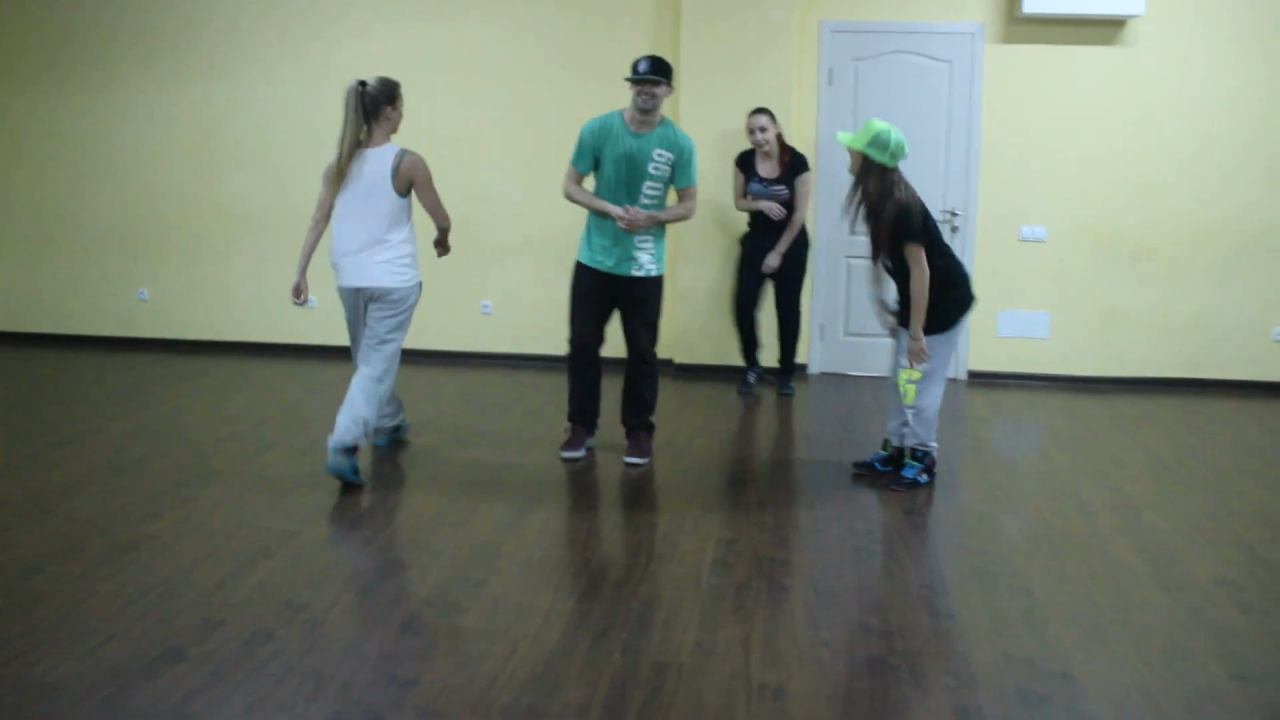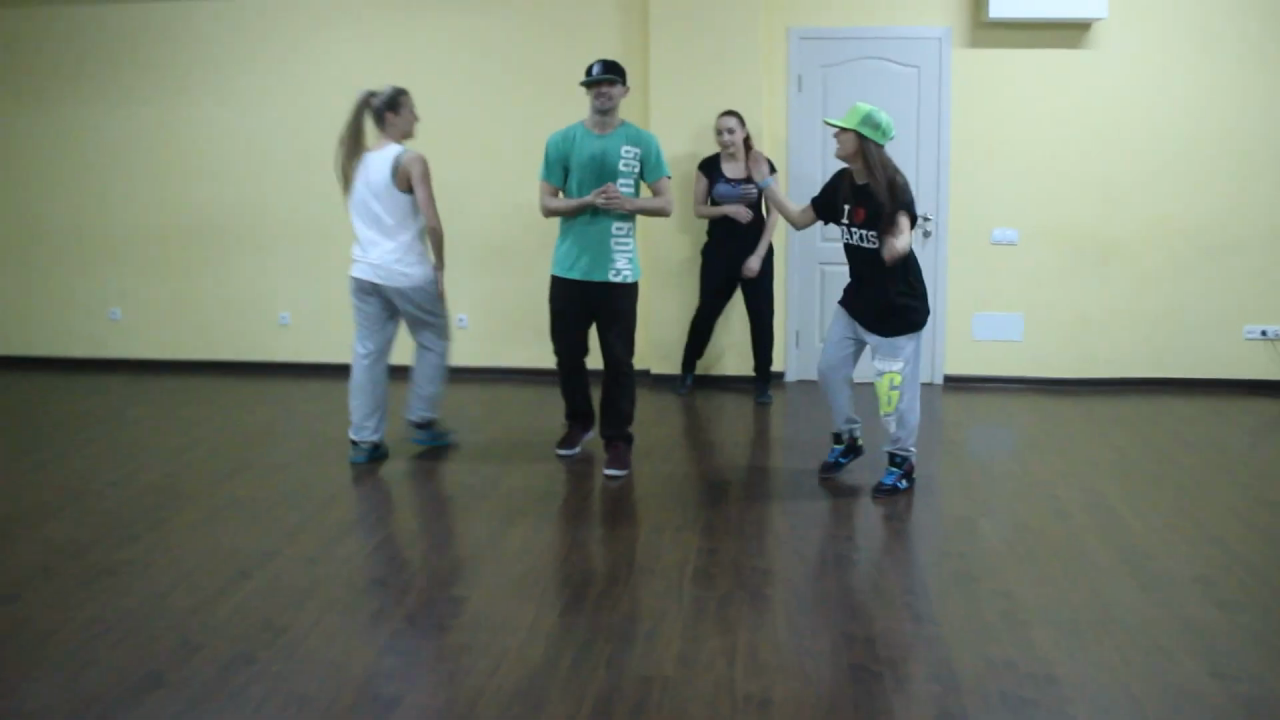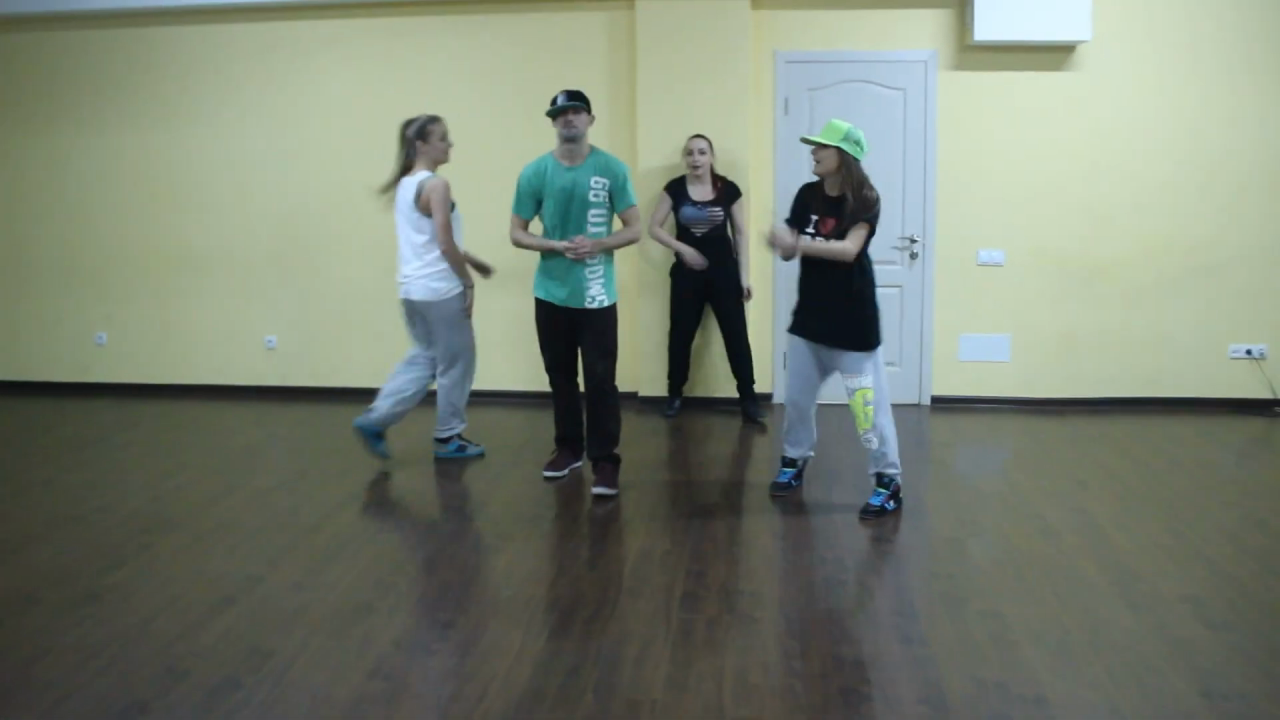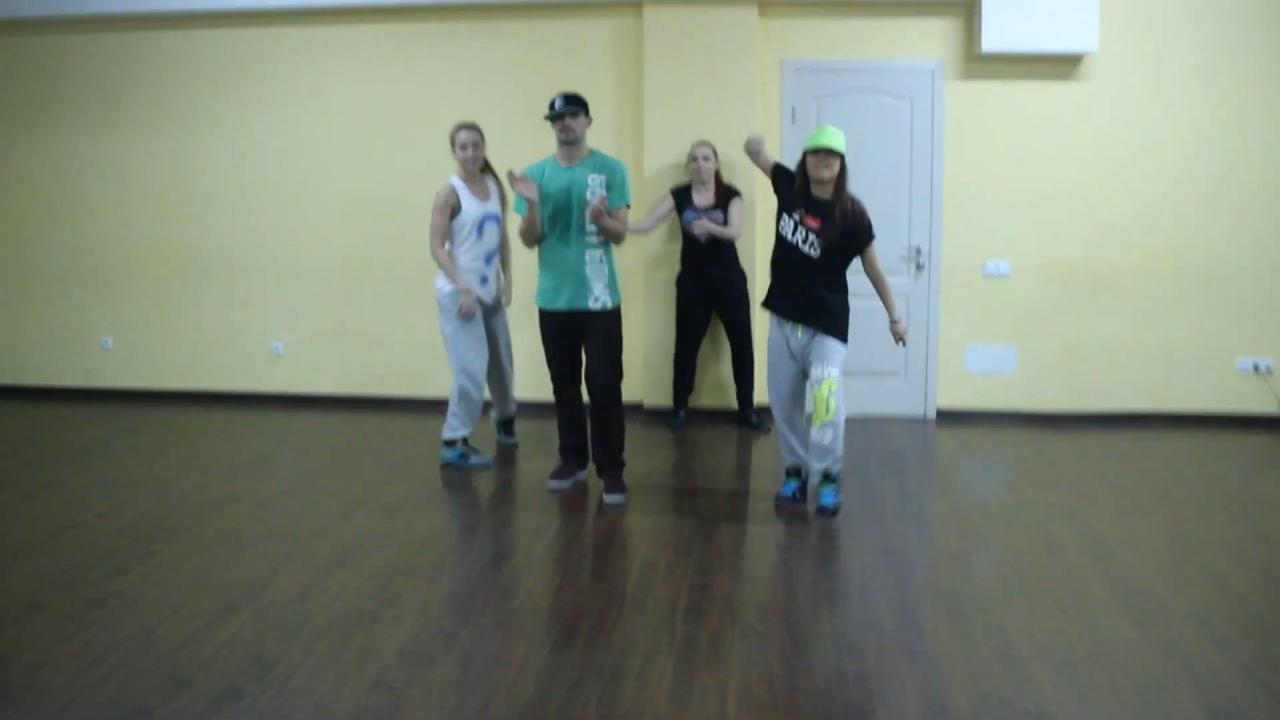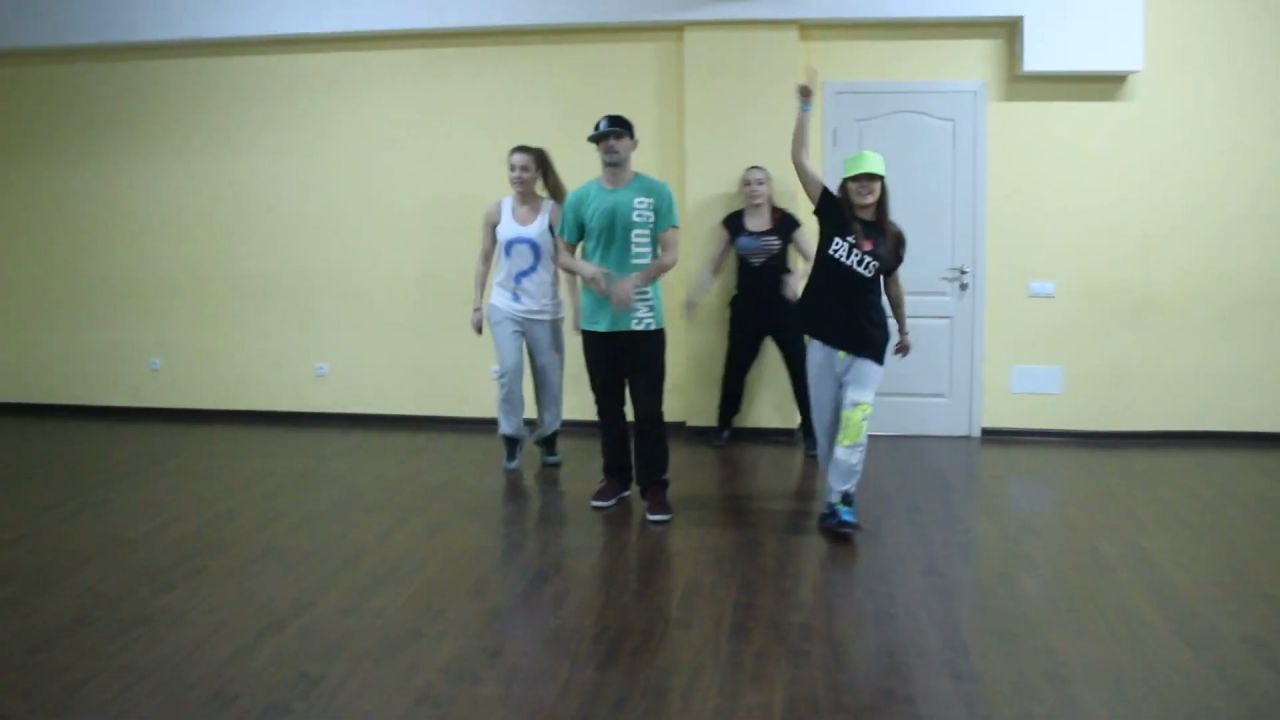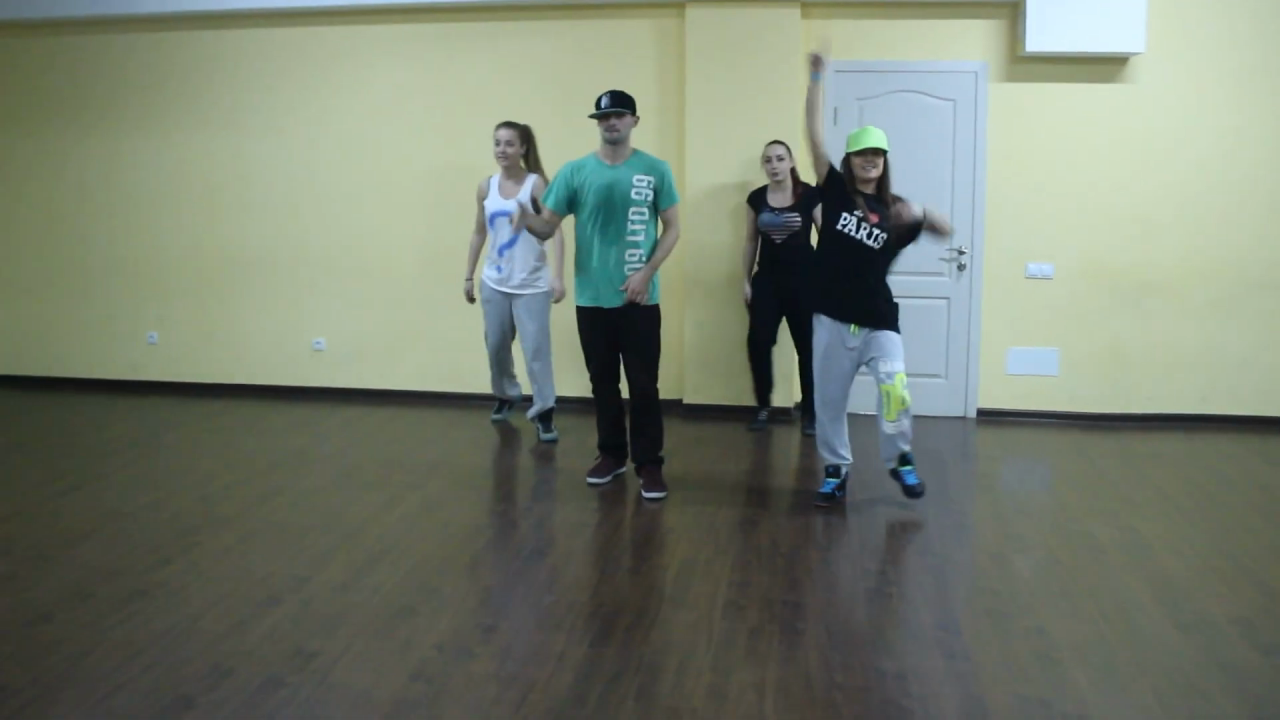
dt=0.3s
person 1, frame 1
left shoulder: (900, 205)
right shoulder: (875, 195)
left elbow: (920, 270)
left wrist: (915, 331)
right wrist: (878, 297)
left hip: (944, 300)
right hip: (915, 298)
left knee: (915, 377)
right knee: (904, 375)
left ankle: (923, 457)
right ankle: (897, 450)
person 1, frame 2
left shoulder: (893, 186)
right shoulder: (841, 183)
left elbow: (904, 234)
right elbow: (799, 220)
left wrist: (898, 245)
right wrist: (766, 183)
left hip: (898, 303)
right hip: (857, 298)
left knee: (894, 385)
right knee: (830, 368)
left ankle: (902, 463)
right ankle: (847, 439)
person 1, frame 3
left shoulder: (864, 200)
right shoulder: (807, 195)
left elbow: (849, 251)
right elbow: (784, 246)
left wrist: (795, 242)
right wrist: (785, 243)
left hip: (853, 320)
right hip: (808, 315)
left knee: (868, 401)
right knee: (796, 395)
left ankle: (887, 482)
right ankle: (794, 461)
person 1, frame 4
left shoulder: (852, 212)
right shoulder: (790, 187)
left elbow: (872, 267)
right elbow: (756, 155)
left wrist: (893, 316)
right wrist: (755, 145)
left hip: (826, 319)
right hip: (784, 315)
left knee: (825, 398)
right knee: (784, 401)
left ankle: (829, 477)
right ankle: (797, 470)
person 1, frame 5
left shoulder: (890, 235)
right shoulder: (832, 206)
right elbow: (798, 159)
left wrist: (904, 329)
right wrist: (805, 108)
left hip: (865, 343)
right hip: (823, 338)
left knee: (854, 420)
right knee: (825, 422)
left ankle: (844, 499)
right ankle: (839, 485)
person 1, frame 6
left shoulder: (895, 209)
right shoulder: (835, 189)
left elbow: (945, 230)
right elbow: (813, 132)
left wrist: (922, 216)
right wrist: (816, 78)
left hip: (878, 319)
right hip: (833, 316)
left knee: (896, 391)
right knee: (830, 401)
left ankle: (901, 459)
right ankle: (835, 470)
person 2, frame 1
left shoulder: (678, 143)
right shoulder: (597, 130)
left elbow: (687, 207)
right elbow: (570, 187)
left wrist: (648, 217)
right wrist: (611, 210)
left hip: (644, 267)
right hip: (594, 260)
left knee: (641, 351)
right knee: (583, 343)
left ankle: (638, 429)
right ankle: (582, 425)
person 2, frame 2
left shoulder: (643, 142)
right shoulder: (562, 141)
left elbow: (665, 204)
right elbow: (547, 204)
left wrist: (628, 203)
right wrist: (589, 201)
left hip: (618, 273)
right hip: (569, 269)
left knee: (618, 360)
right knee: (567, 354)
left ankle: (617, 440)
right ankle: (579, 422)
person 2, frame 3
left shoulder: (612, 169)
right shoulder: (534, 172)
left elbow: (633, 230)
right elbow: (517, 234)
left wrist: (594, 246)
right wrist: (558, 246)
left hip: (597, 297)
right hip: (551, 295)
left knee: (600, 380)
right knee: (560, 377)
left ankle: (604, 461)
right ankle: (569, 447)
person 2, frame 4
left shoulder: (611, 169)
right shoulder: (536, 173)
left elbow: (620, 233)
right elbow: (529, 239)
left wrist: (600, 216)
right wrist: (533, 205)
left hip: (600, 300)
right hip: (554, 299)
left knee: (605, 385)
right knee: (564, 383)
left ankle: (610, 467)
right ankle: (573, 458)
person 2, frame 5
left shoulder: (656, 192)
right shoulder: (579, 198)
left elbow: (669, 253)
right elbow: (564, 255)
left wrist: (635, 282)
right wrist: (587, 270)
left hip: (643, 322)
right hip: (596, 322)
left knee: (648, 407)
right knee: (608, 405)
left ankle: (654, 486)
right ankle: (616, 477)
person 2, frame 6
left shoulder: (655, 170)
right shoulder: (574, 172)
left elbow: (672, 229)
right elbow: (547, 228)
left wrist: (647, 273)
right wrist: (527, 216)
left hip: (639, 297)
right hip: (591, 298)
left knee: (643, 384)
right knee: (602, 382)
left ankle: (649, 464)
right ankle: (611, 454)
person 3, frame 1
left shoulder: (341, 161)
right shoulder: (409, 163)
left elbow: (319, 221)
right elbow: (441, 219)
left wrist: (301, 273)
right wrist: (441, 240)
left hip: (352, 278)
right hip: (396, 280)
left knee: (369, 356)
right knee: (375, 364)
left ankle: (388, 421)
right ankle: (343, 447)
person 3, frame 2
left shoulder: (357, 162)
right shoulder: (410, 160)
right elbow: (431, 222)
right wrist: (439, 266)
left hip: (365, 273)
right hip: (407, 273)
left knee: (367, 353)
right knee: (433, 341)
left ankle: (363, 440)
right ankle: (422, 421)
person 3, frame 3
left shoulder: (407, 184)
right shoulder: (437, 186)
right elbow: (446, 245)
left wrist: (472, 261)
right wrist: (466, 277)
left hip: (414, 289)
right hip: (440, 289)
left knee: (423, 359)
right knee: (457, 361)
left ankle: (375, 419)
right ankle: (447, 437)
person 3, frame 4
left shoulder: (495, 187)
right shoulder: (448, 192)
right elbow: (437, 248)
left wrist: (506, 280)
right wrist: (463, 290)
left hip: (488, 292)
right hip: (459, 293)
left knee: (501, 361)
right knee: (470, 366)
left ankle: (505, 419)
right ankle: (454, 442)
person 3, frame 5
left shoulder: (553, 212)
right shoulder: (496, 212)
right elbow: (484, 261)
left wrist: (577, 306)
right wrist: (476, 306)
left hip: (544, 310)
right hip: (504, 307)
left knee: (549, 377)
right knee: (509, 371)
left ankle: (548, 437)
right ankle: (513, 437)
person 3, frame 6
left shoulder: (536, 185)
right shoulder: (486, 187)
left elbow: (554, 232)
right elbow: (479, 233)
left wrist: (557, 276)
right wrist: (469, 276)
left hip: (531, 283)
right hip: (494, 282)
left knee: (536, 350)
right knee: (496, 345)
left ankle: (543, 412)
right ankle: (506, 395)
person 4, frame 1
left shoulder: (797, 162)
right shoulder: (744, 161)
left elbow: (799, 213)
right elbow: (739, 201)
left wrist: (778, 253)
right wrist: (760, 205)
left hip: (791, 242)
right hip: (756, 239)
left knee: (788, 308)
right knee: (744, 302)
left ankle: (786, 372)
right ankle: (752, 366)
person 4, frame 2
right shoulder: (707, 166)
left elbow: (772, 215)
right elbow: (698, 209)
left wrist: (759, 255)
right wrist: (727, 209)
left hip: (755, 248)
right hip: (718, 249)
left knee: (761, 315)
right knee: (707, 312)
left ankle: (763, 381)
right ankle: (688, 371)
person 4, frame 3
left shoulder: (729, 189)
right shoulder: (673, 189)
left elbow: (740, 234)
right elbow: (655, 228)
left wrist: (744, 276)
right wrist: (682, 248)
left hip: (724, 272)
right hip: (687, 272)
left knee: (736, 335)
right knee: (681, 335)
left ankle: (748, 401)
right ankle: (675, 396)
person 4, frame 4
left shoulder: (731, 195)
right shoulder: (679, 195)
left elbow: (734, 232)
right elbow: (647, 223)
left wrist: (710, 226)
left hip: (729, 278)
right hip: (692, 280)
left knee: (742, 342)
right knee: (686, 344)
left ankle: (747, 409)
right ankle: (680, 407)
person 4, frame 5
left shoulder: (786, 221)
right shoulder: (732, 222)
left elbow: (810, 259)
right elbow: (716, 263)
left wrist: (799, 277)
right wrist: (696, 292)
left hip: (782, 303)
right hip: (746, 303)
left knee: (799, 366)
right knee: (735, 366)
left ankle: (810, 432)
right ankle: (724, 426)
person 4, frame 6
left shoulder: (810, 196)
right shoulder: (756, 198)
right wrist: (746, 280)
left hip: (803, 279)
right hip: (767, 280)
left knee: (807, 347)
right knee: (758, 341)
left ankle: (809, 412)
right ankle: (763, 406)
